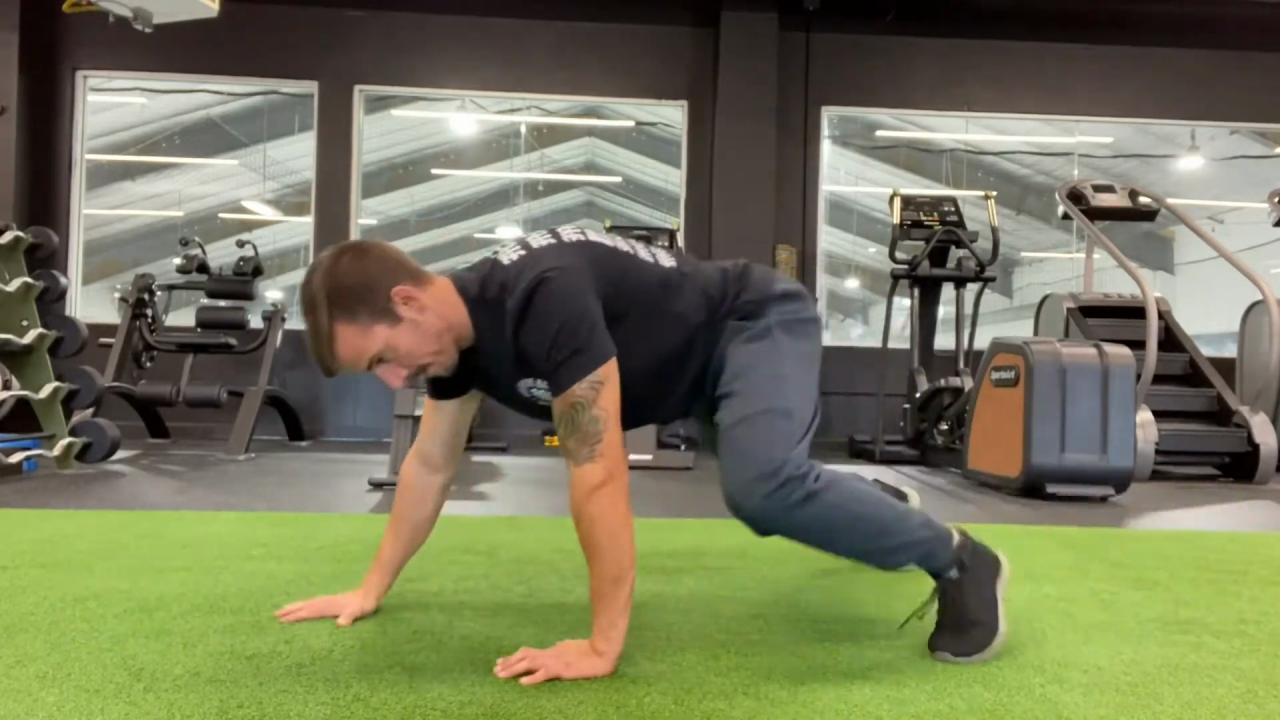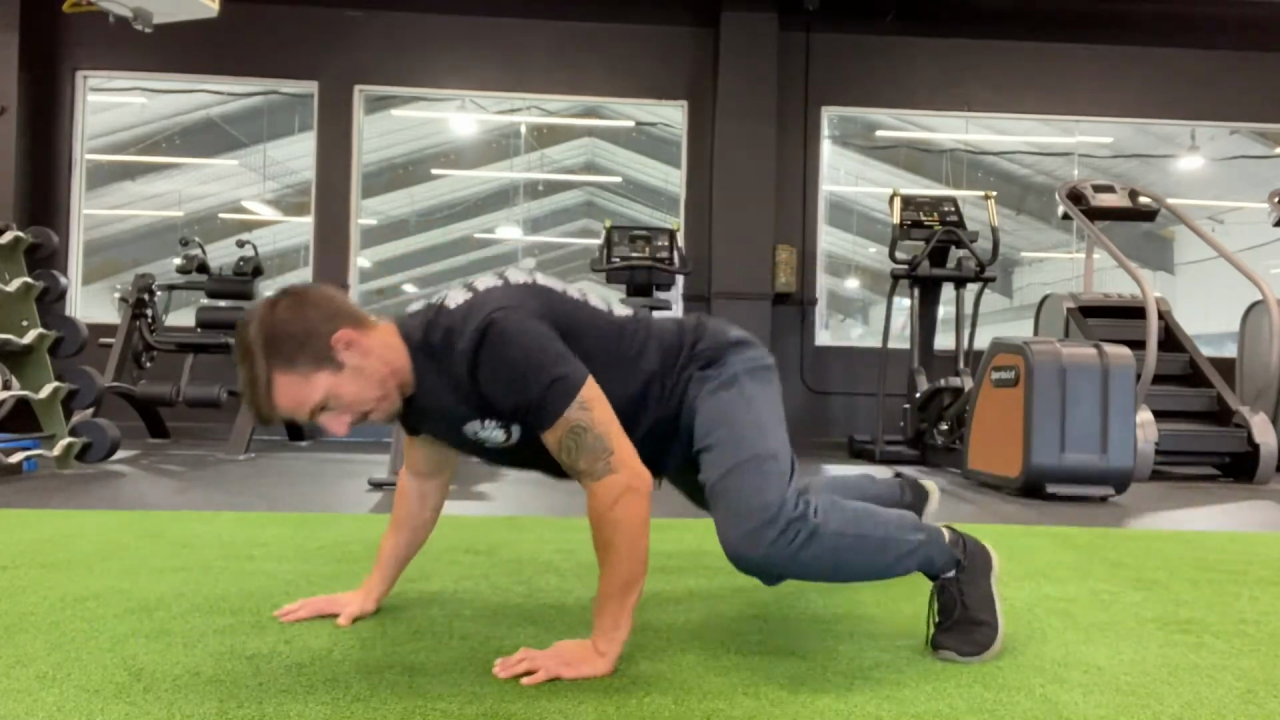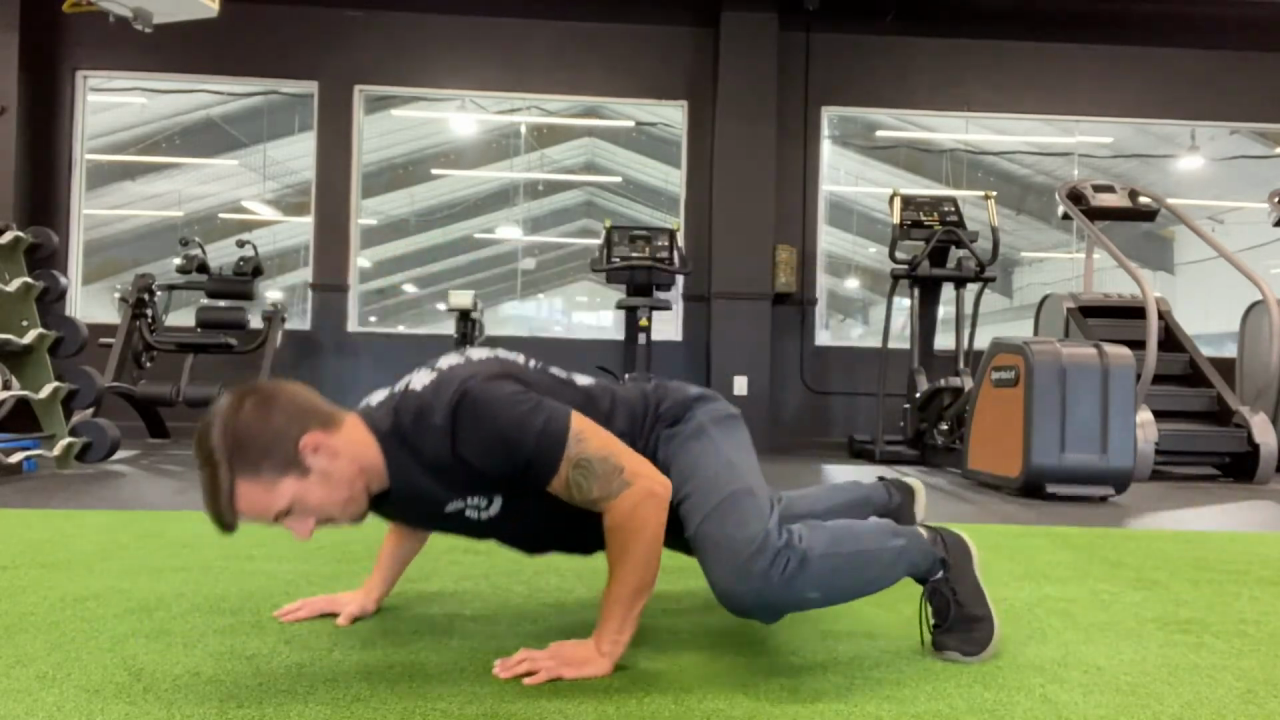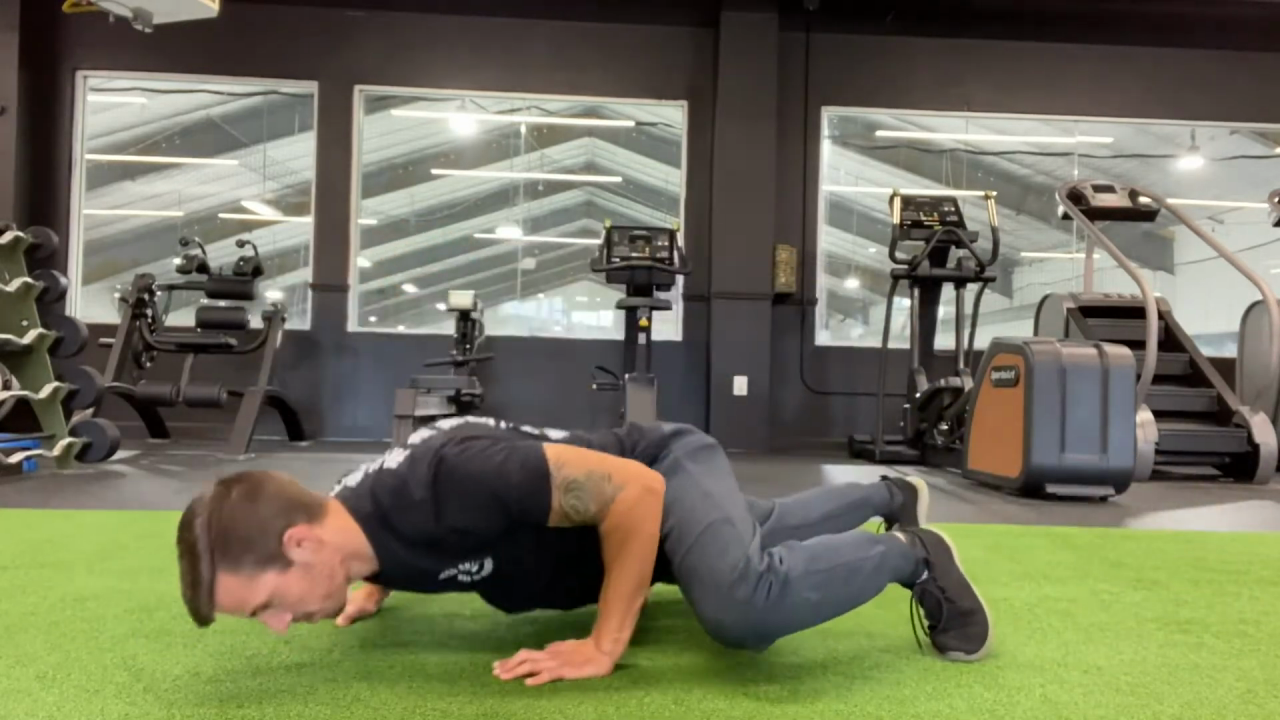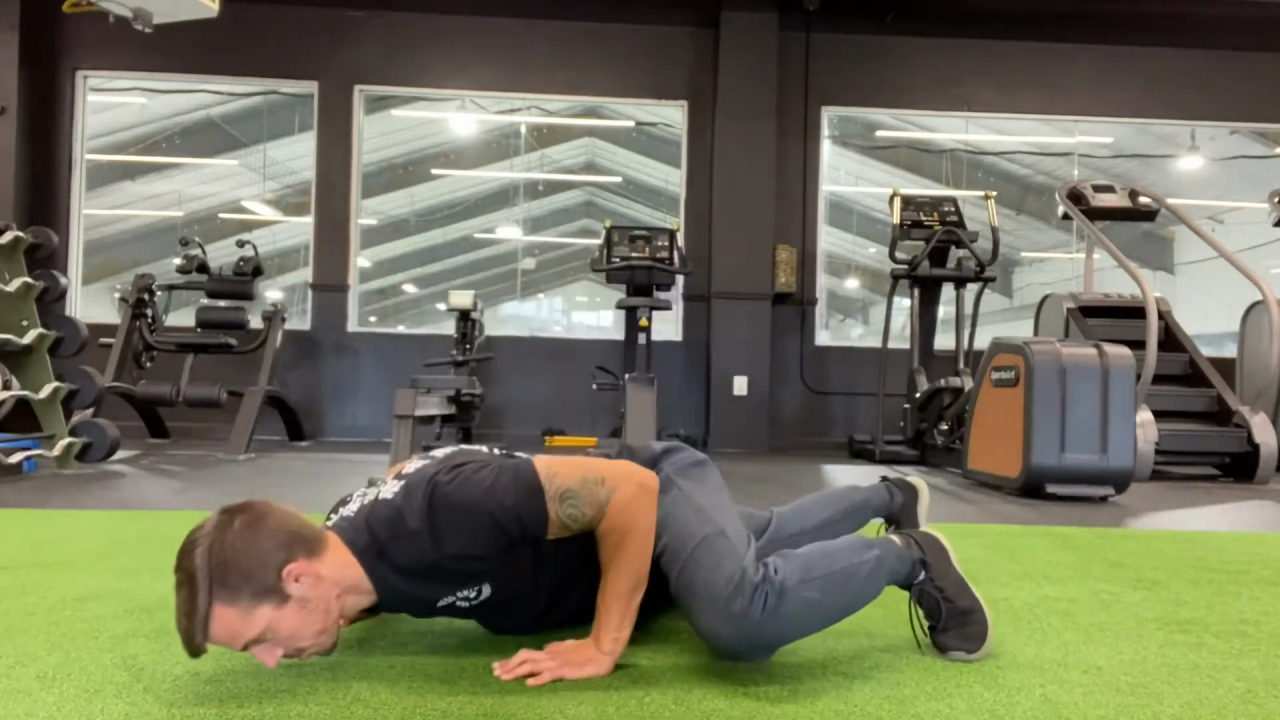
dt=0.2s
person 1, frame 1
left shoulder: (542, 298)
right shoulder: (453, 326)
left elbow: (596, 477)
right elbow: (431, 465)
left wrist: (602, 646)
right wrist: (371, 589)
left hip: (758, 321)
right hip: (696, 359)
left knee: (765, 486)
right knee: (768, 478)
left ankle: (953, 556)
right ankle: (881, 506)
person 1, frame 2
left shoulder: (489, 341)
right shoulder: (409, 373)
left elbow: (619, 486)
right elbow: (427, 471)
left wrist: (601, 644)
right wrist: (373, 586)
left hip: (714, 375)
right hip: (665, 411)
left knee: (766, 535)
right knee: (772, 517)
left ankle: (949, 556)
right ankle: (899, 498)
person 1, frame 3
left shoulder: (466, 419)
right shoulder: (371, 447)
left elbow: (640, 491)
left wrist: (604, 644)
right wrist: (376, 584)
left hip: (683, 433)
right hip: (643, 472)
left knee: (756, 573)
right knee: (758, 526)
left ankle: (927, 554)
right ankle: (889, 496)
person 1, frame 4
left shoulder: (446, 490)
right shoulder: (354, 518)
left elbow: (635, 489)
left wrist: (603, 645)
right wrist: (375, 586)
left hip: (667, 468)
right hip: (624, 498)
left knee: (744, 601)
right knee: (758, 534)
left ankle: (909, 557)
right ankle: (888, 496)
person 1, frame 5
left shoulder: (440, 515)
right shoulder: (349, 544)
left elbow: (630, 487)
left wrist: (603, 645)
right wrist: (373, 601)
left hip: (661, 487)
right hip: (617, 509)
left knee: (740, 613)
right knee: (762, 538)
left ankle: (905, 559)
right ankle: (890, 497)
